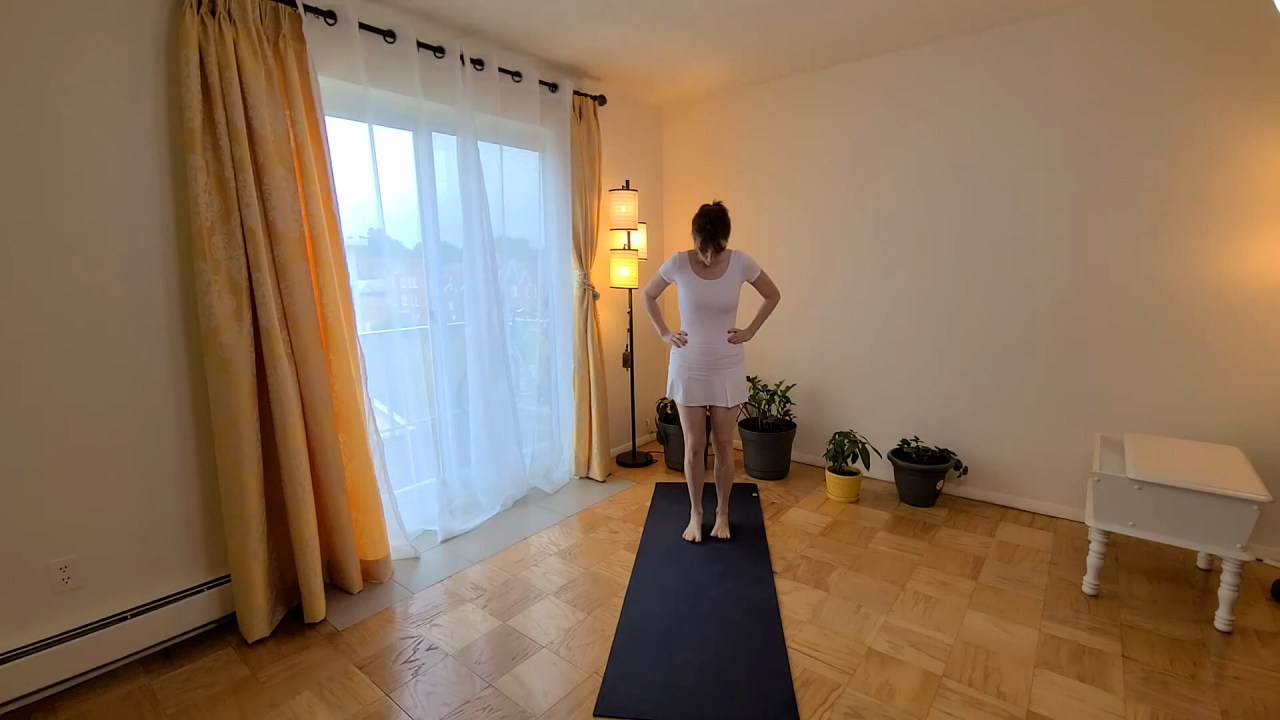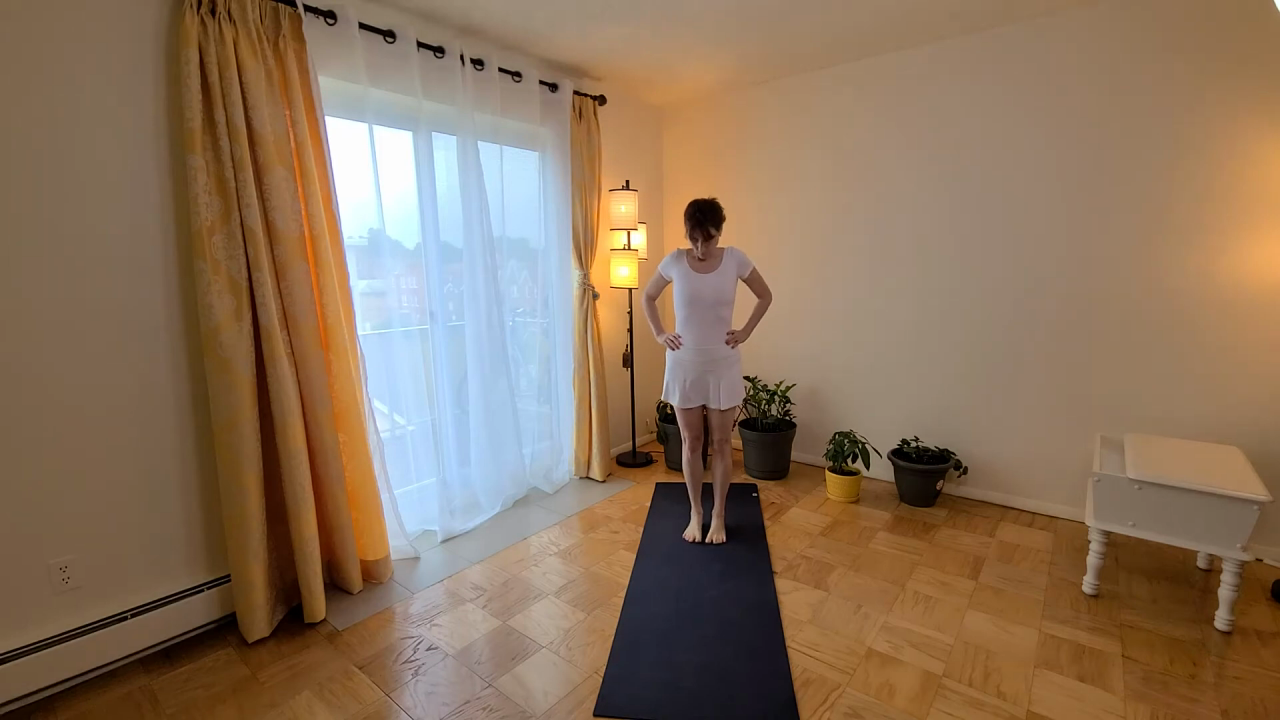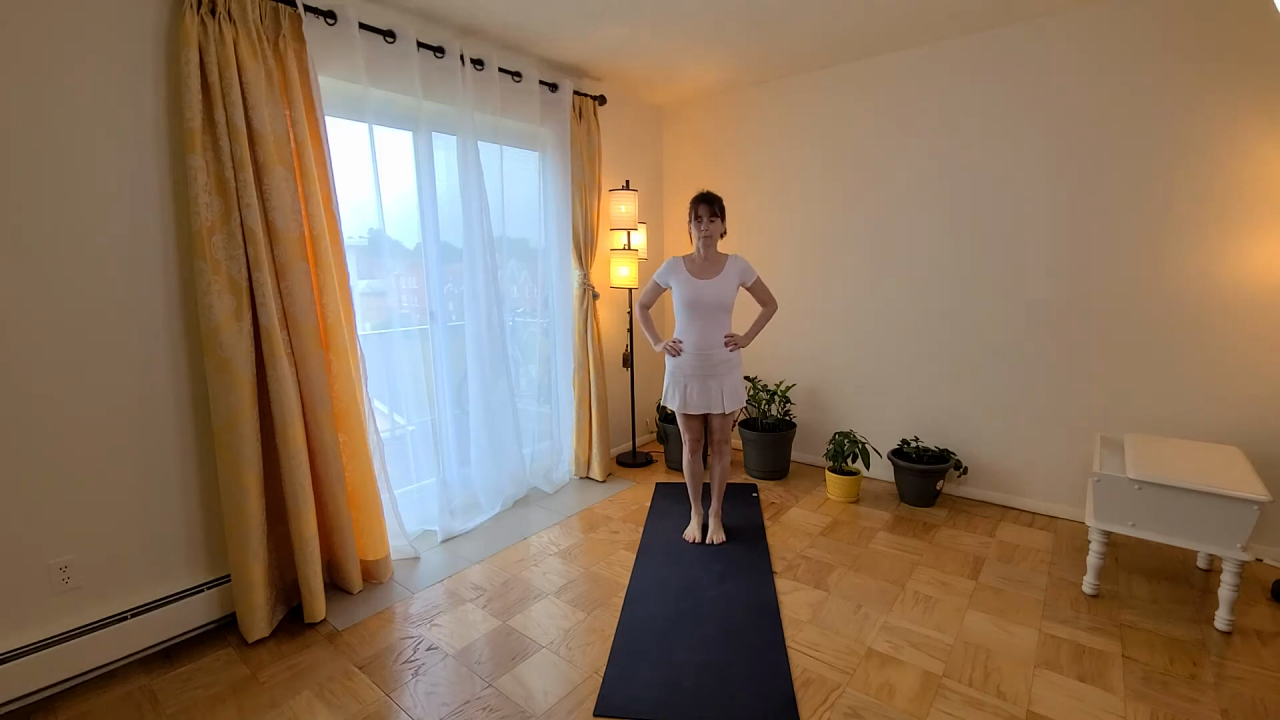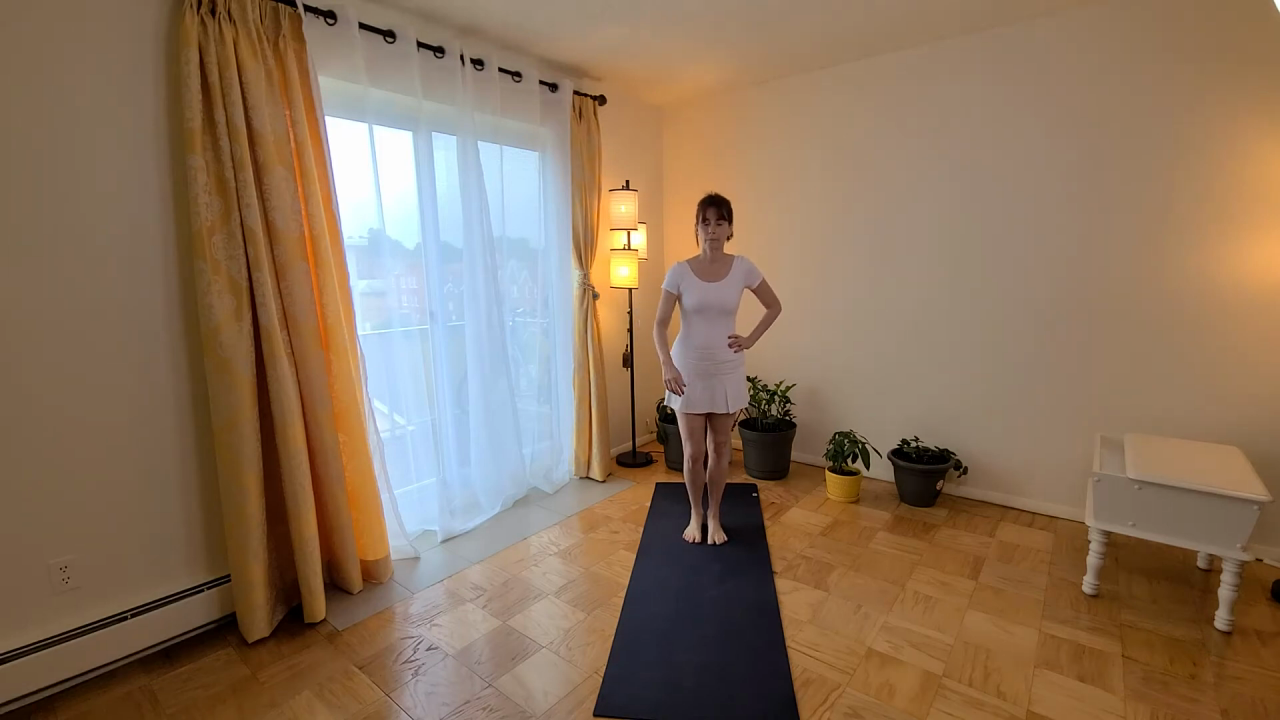
dt=0.7s
person 1, frame 1
left shoulder: (741, 263)
right shoulder: (678, 264)
left elbow: (773, 295)
right elbow: (648, 296)
left wrist: (750, 331)
right wrist: (664, 333)
left hip: (726, 368)
right hip: (688, 367)
left knee: (722, 443)
right knee: (694, 445)
left ankle: (722, 514)
right ankle: (695, 513)
person 1, frame 2
left shoulder: (735, 259)
right shoulder: (674, 261)
left elbow: (765, 296)
right elbow: (648, 297)
left wrist: (746, 332)
right wrist: (660, 334)
left hip: (723, 367)
right hip: (683, 367)
left knee: (721, 443)
right knee: (691, 442)
left ankle: (718, 515)
right ankle: (695, 513)
person 1, frame 3
left shoulder: (737, 266)
right shoulder: (673, 268)
left elbow: (770, 304)
right elbow: (641, 306)
left wrist: (747, 337)
right wrist: (657, 342)
left hip: (723, 370)
right hip: (684, 370)
left knee: (720, 444)
right knee: (692, 445)
left ankle: (715, 514)
right ankle: (695, 514)
person 1, frame 4
left shoulder: (742, 268)
right shoulder: (680, 272)
left elbow: (774, 307)
right elbow: (660, 323)
left wrist: (750, 340)
right wrist: (666, 365)
left hip: (727, 372)
right hip: (688, 372)
left knee: (720, 448)
right knee: (693, 452)
left ankle: (714, 515)
right ankle: (696, 514)
